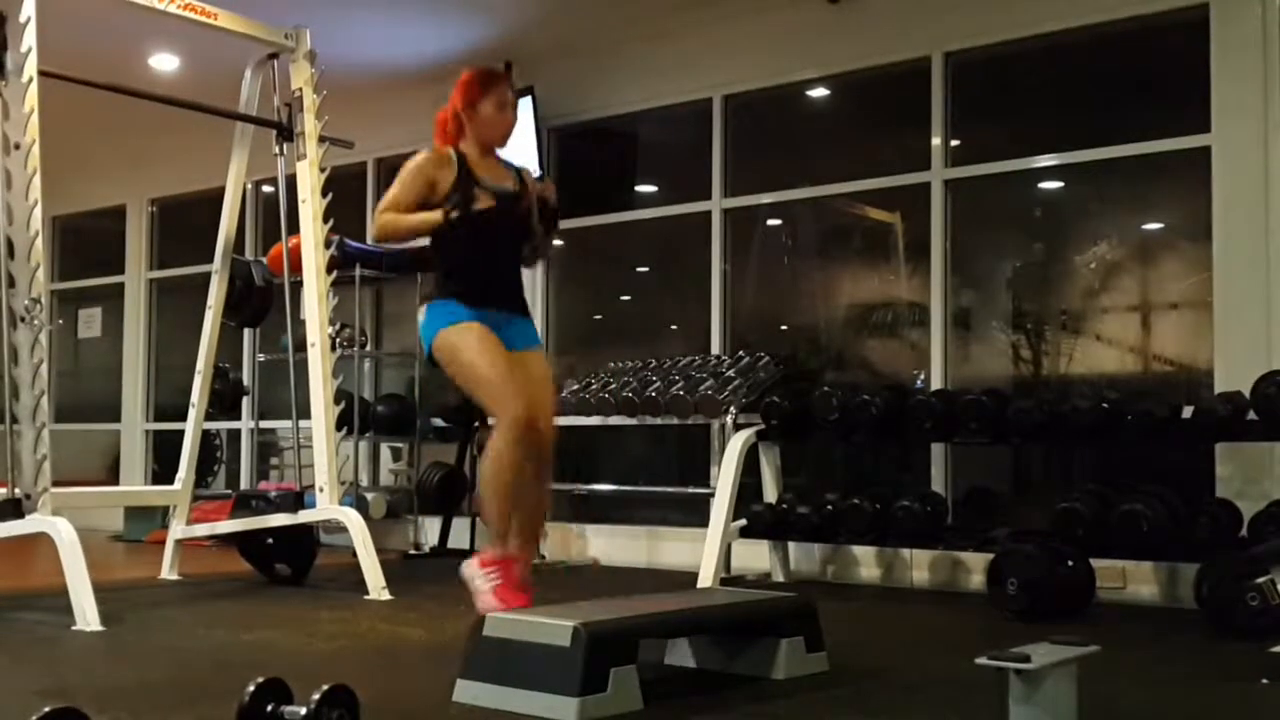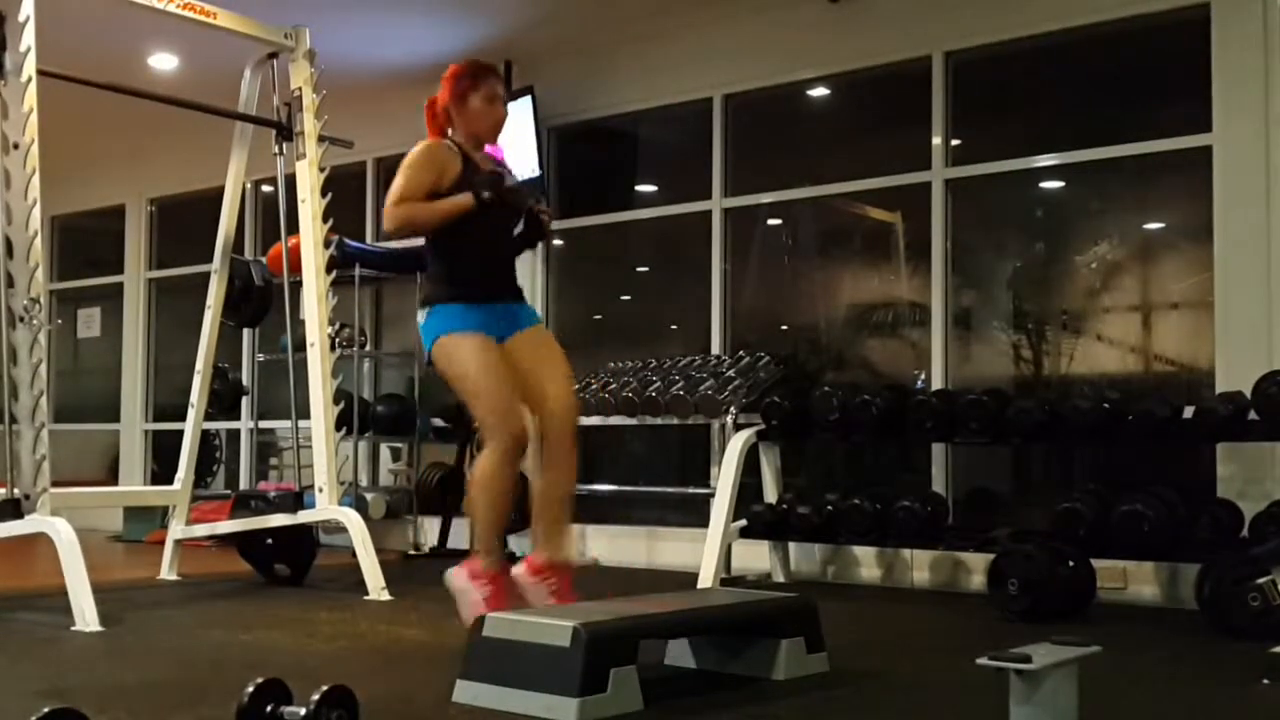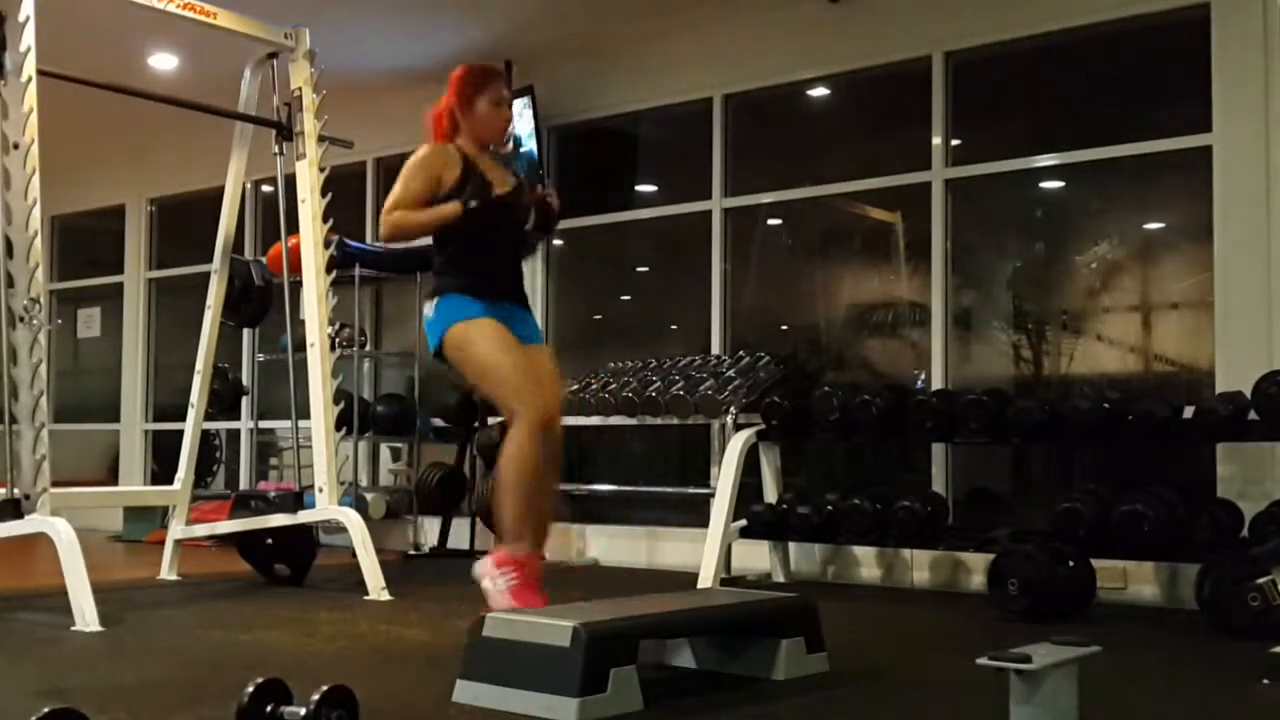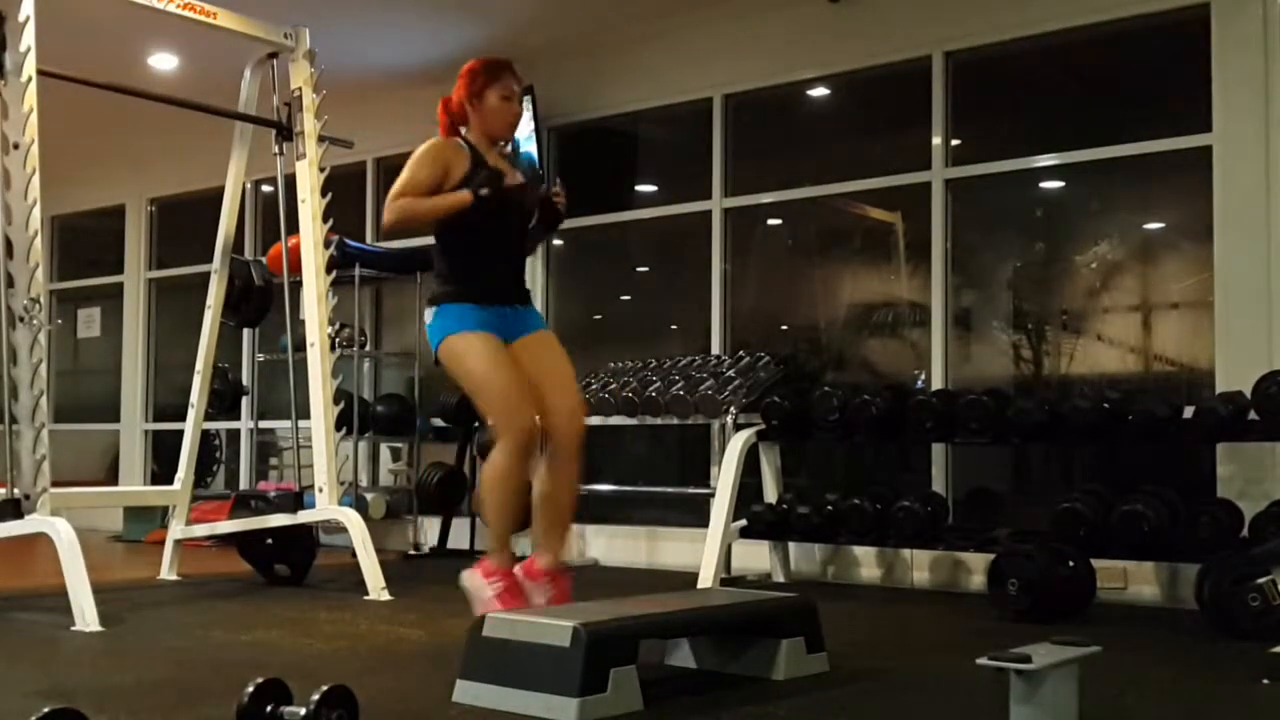
dt=0.4s
person 1, frame 1
left shoulder: (519, 177)
right shoulder: (433, 164)
right elbow: (380, 226)
left wrist: (544, 220)
right wrist: (449, 216)
left hip: (514, 316)
right hip: (454, 312)
left knee: (540, 440)
right knee: (515, 414)
left ankle: (518, 572)
right ankle: (497, 557)
person 1, frame 2
left shoulder: (497, 170)
right shoulder: (434, 154)
right elbow: (394, 219)
left wrist: (529, 229)
right wrist: (474, 200)
left hip: (508, 305)
right hip: (454, 312)
left knee: (563, 412)
right knee: (508, 431)
left ankle: (545, 562)
right ankle: (485, 569)
person 1, frame 3
left shoulder: (510, 175)
right shoulder: (436, 159)
right elbow: (389, 226)
left wrist: (543, 218)
right wrist: (465, 206)
left hip: (514, 308)
right hip: (459, 306)
left knee: (548, 434)
right knee: (536, 412)
left ankle: (523, 566)
right ankle: (513, 555)
person 1, frame 4
left shoulder: (511, 169)
right shoulder: (442, 153)
right elbow: (393, 215)
left wrist: (545, 220)
right wrist: (474, 196)
left hip: (516, 312)
right hip: (461, 313)
left knee: (568, 423)
right knee: (517, 431)
left ankle: (547, 565)
right ankle: (496, 567)
